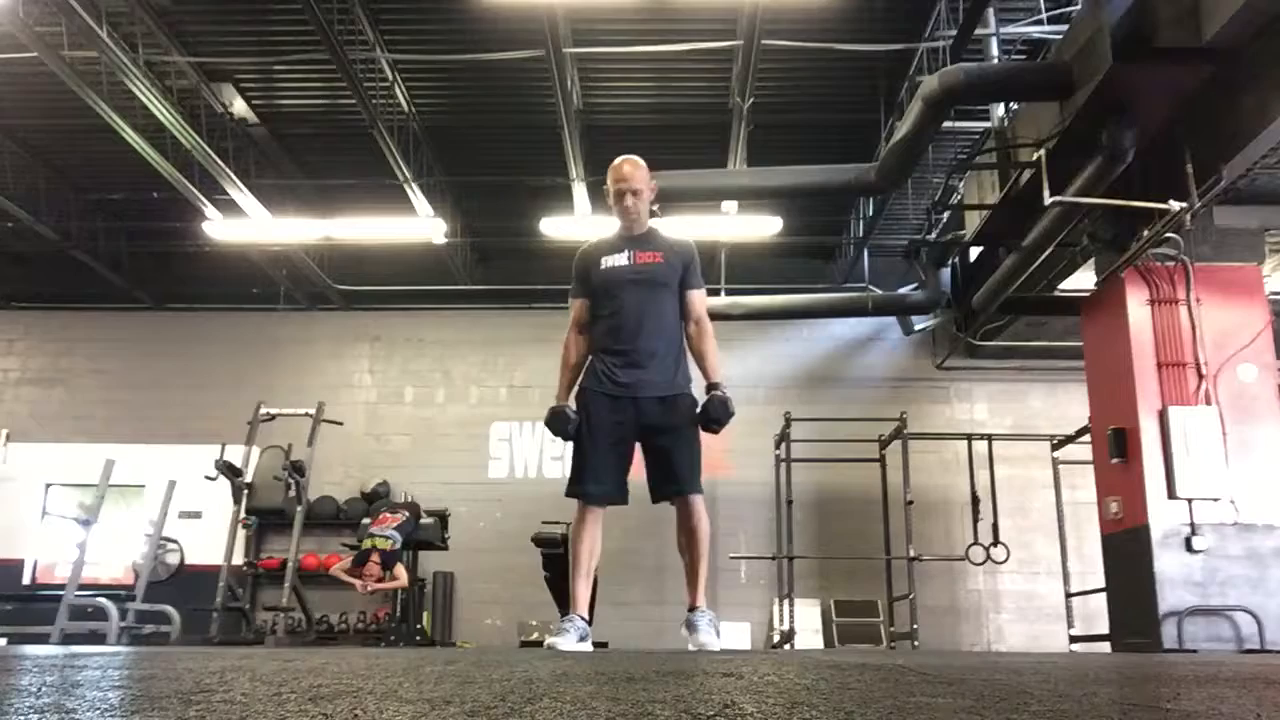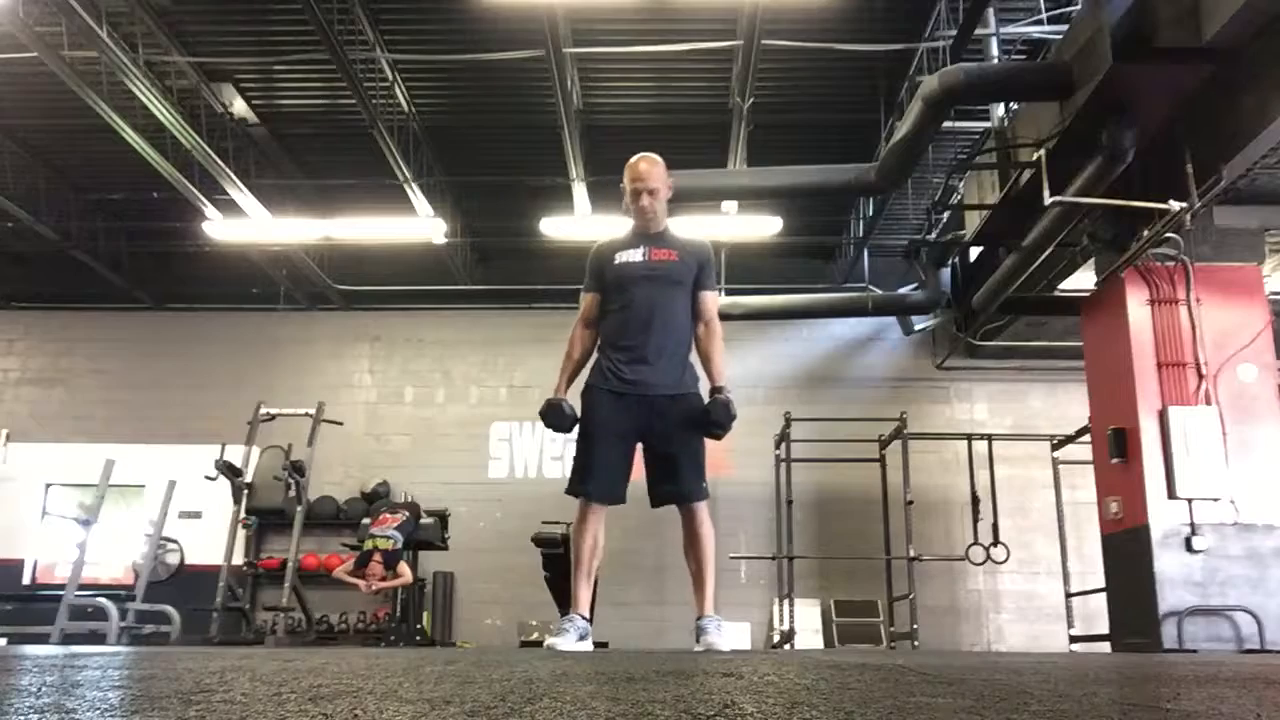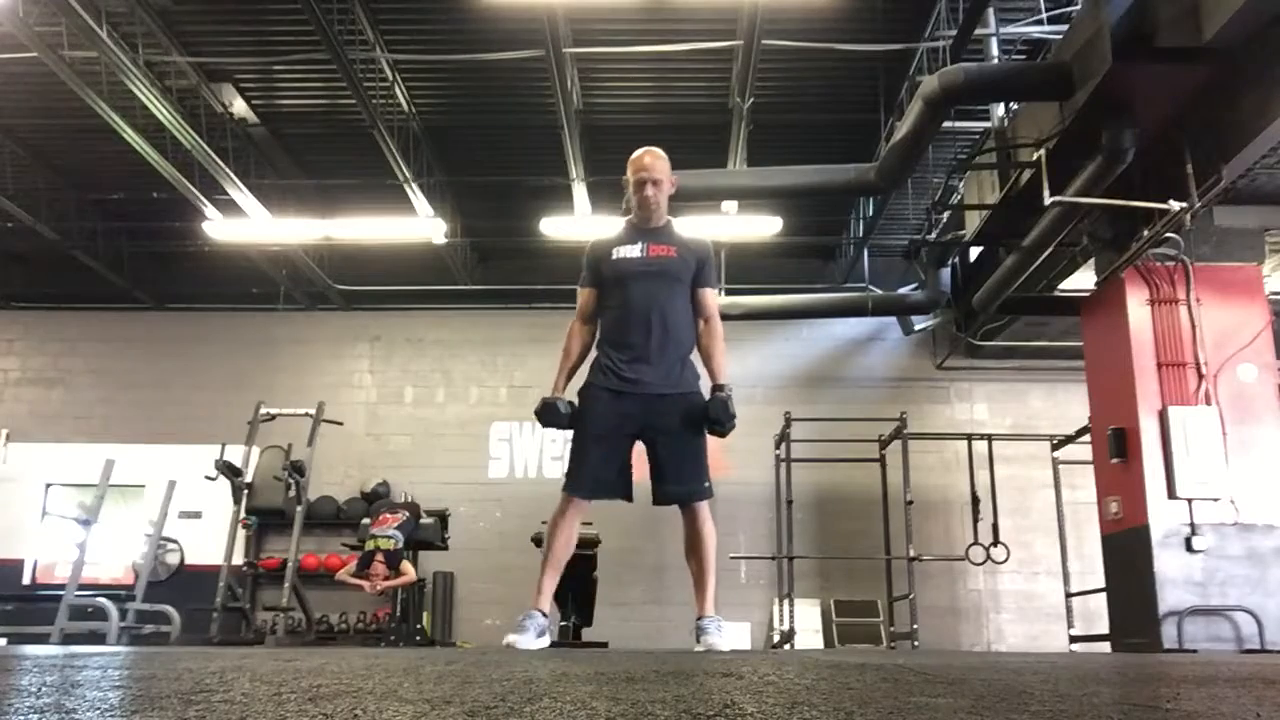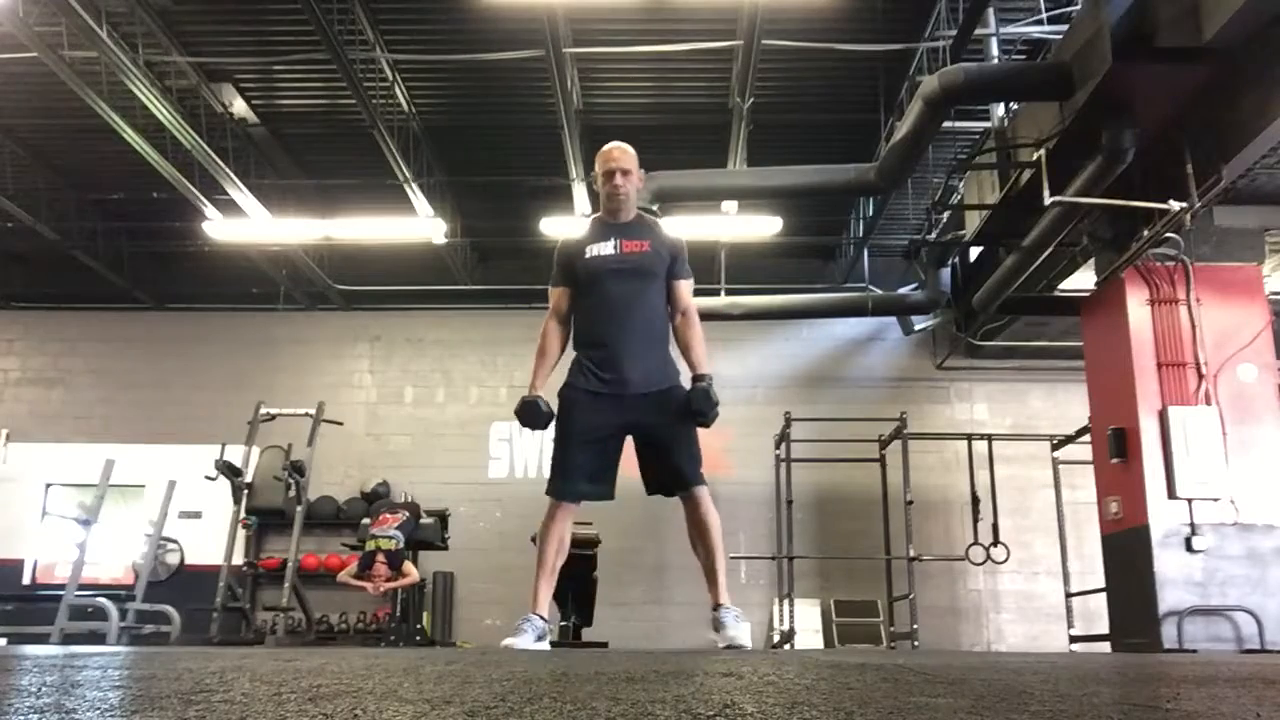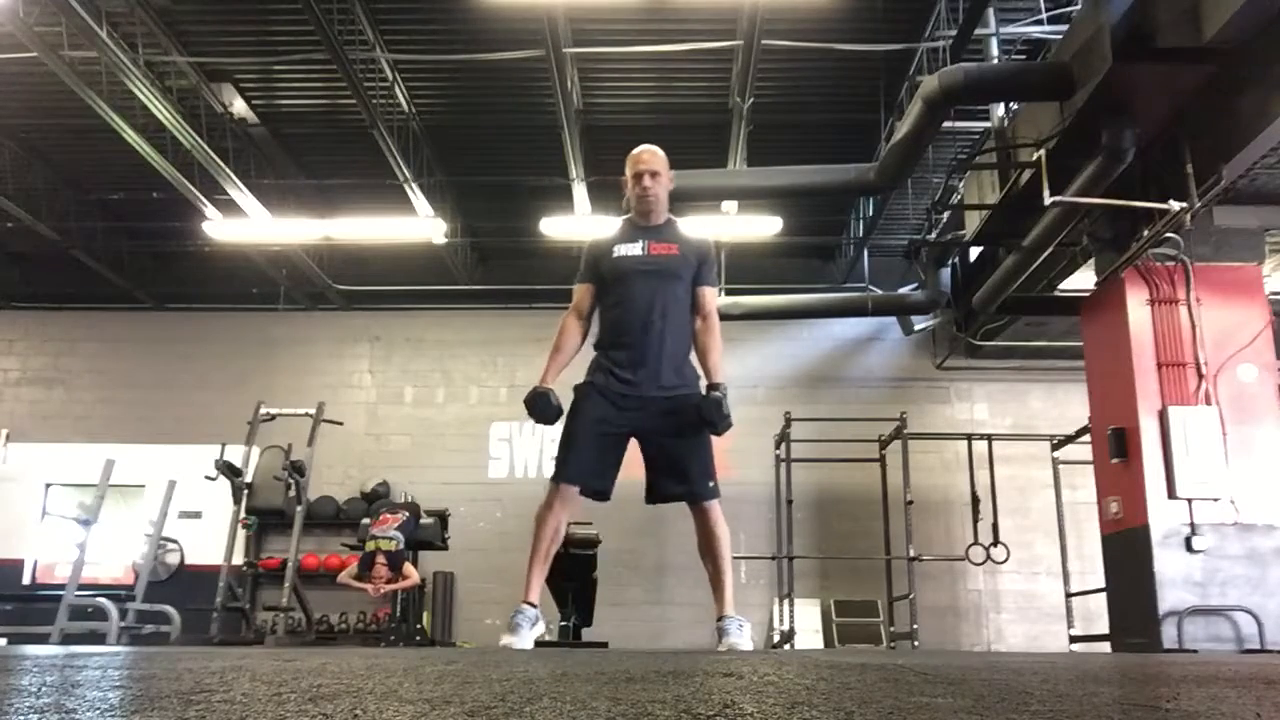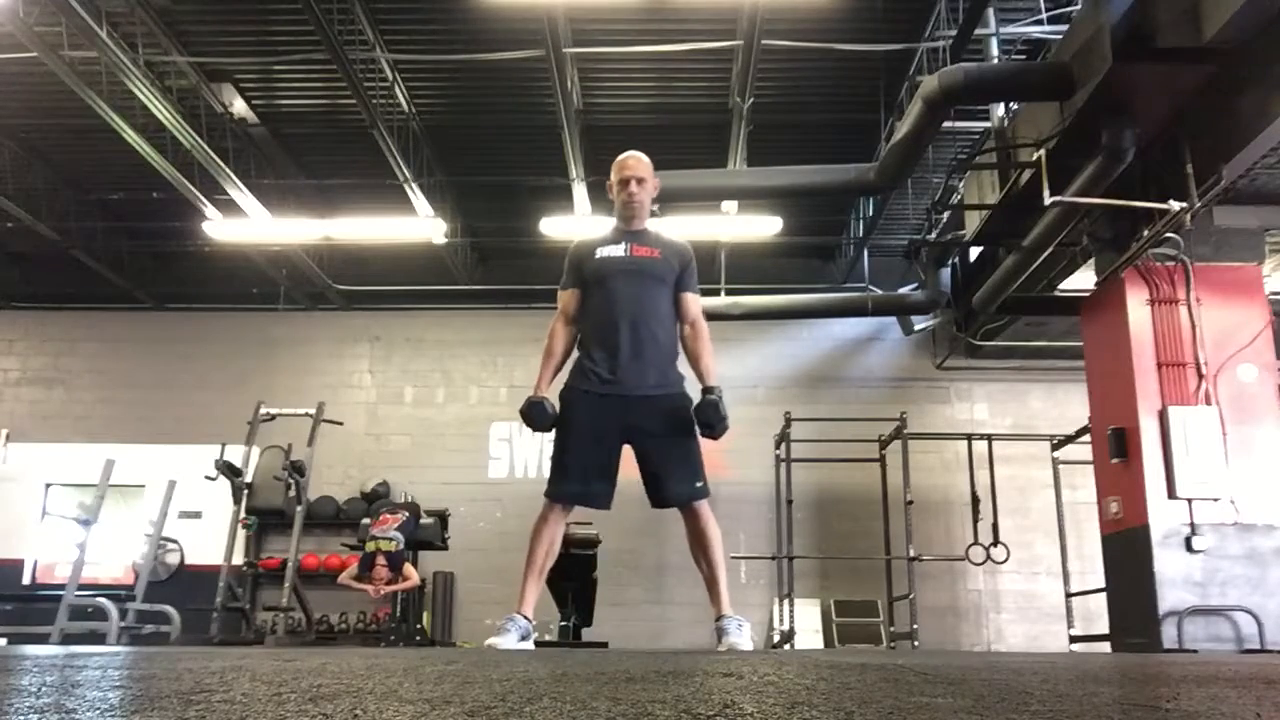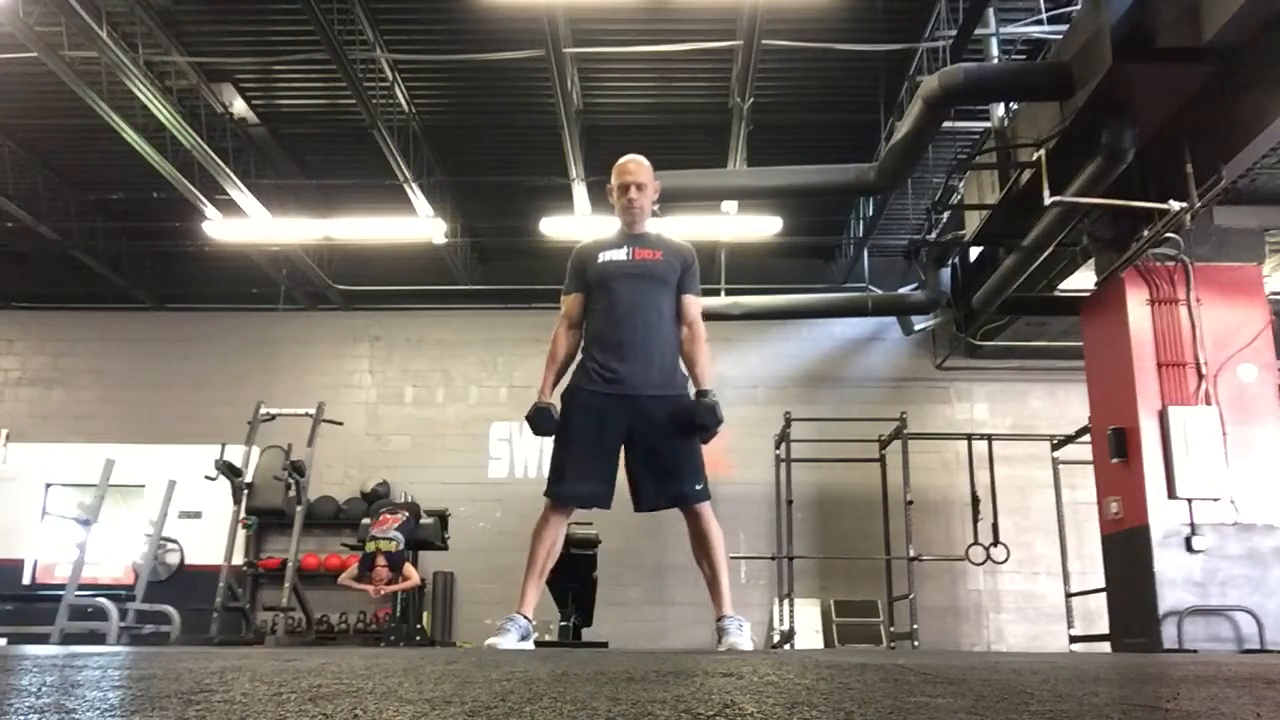
dt=0.3s
person 1, frame 1
left shoulder: (680, 252)
right shoulder: (591, 257)
left elbow: (698, 322)
right elbow: (578, 332)
left wrist: (715, 384)
right wrist: (562, 397)
left hip: (668, 394)
right hip: (604, 396)
left knee: (689, 498)
right knee: (592, 502)
left ankle: (698, 613)
right ankle: (577, 620)
person 1, frame 2
left shoulder: (696, 253)
right shoulder: (605, 254)
left elbow: (707, 324)
right elbow: (586, 326)
left wrist: (719, 388)
right wrist: (560, 389)
left hip: (675, 394)
right hip: (610, 392)
left knee: (694, 501)
right knee: (593, 501)
left ankle: (707, 620)
right ankle: (579, 619)
person 1, frame 3
left shoulder: (696, 250)
right shoulder: (603, 249)
left elbow: (709, 322)
right elbow: (584, 323)
left wrist: (721, 387)
right wrist: (558, 388)
left hip: (675, 393)
right hip: (609, 390)
left knee: (695, 502)
right knee: (576, 496)
left ankle: (706, 620)
right ankle: (538, 616)
person 1, frame 4
left shoulder: (667, 243)
right shoulder: (573, 249)
left elbow: (684, 313)
right elbow: (557, 320)
left wrist: (703, 377)
right wrist: (536, 386)
left hip: (658, 388)
right hip: (590, 392)
left knee: (695, 490)
right knee: (564, 499)
left ankle: (723, 610)
right ankle: (538, 619)
person 1, frame 5
left shoulder: (696, 248)
right shoulder: (601, 249)
left elbow: (706, 320)
right elbow: (578, 317)
left wrist: (716, 385)
right wrist: (545, 380)
left hip: (674, 393)
right hip: (606, 389)
left knee: (705, 500)
right knee: (563, 489)
left ankle: (728, 619)
right ankle: (529, 610)
person 1, frame 6
left shoulder: (677, 253)
right shoulder: (584, 251)
left elbow: (692, 324)
right elbow: (565, 322)
left wrist: (711, 389)
right wrist: (540, 388)
left hip: (661, 394)
right hip: (592, 393)
left knee: (695, 502)
right knee: (559, 502)
left ankle: (726, 619)
right ankle: (521, 620)
person 1, frame 7
left shoulder: (679, 254)
right shoulder: (587, 255)
left elbow: (691, 328)
right elbow: (568, 328)
left wrist: (704, 390)
right wrist: (545, 393)
left hip: (663, 395)
right hip: (593, 395)
left knee: (696, 503)
right knee: (560, 501)
left ankle: (728, 619)
right ankle: (521, 620)
